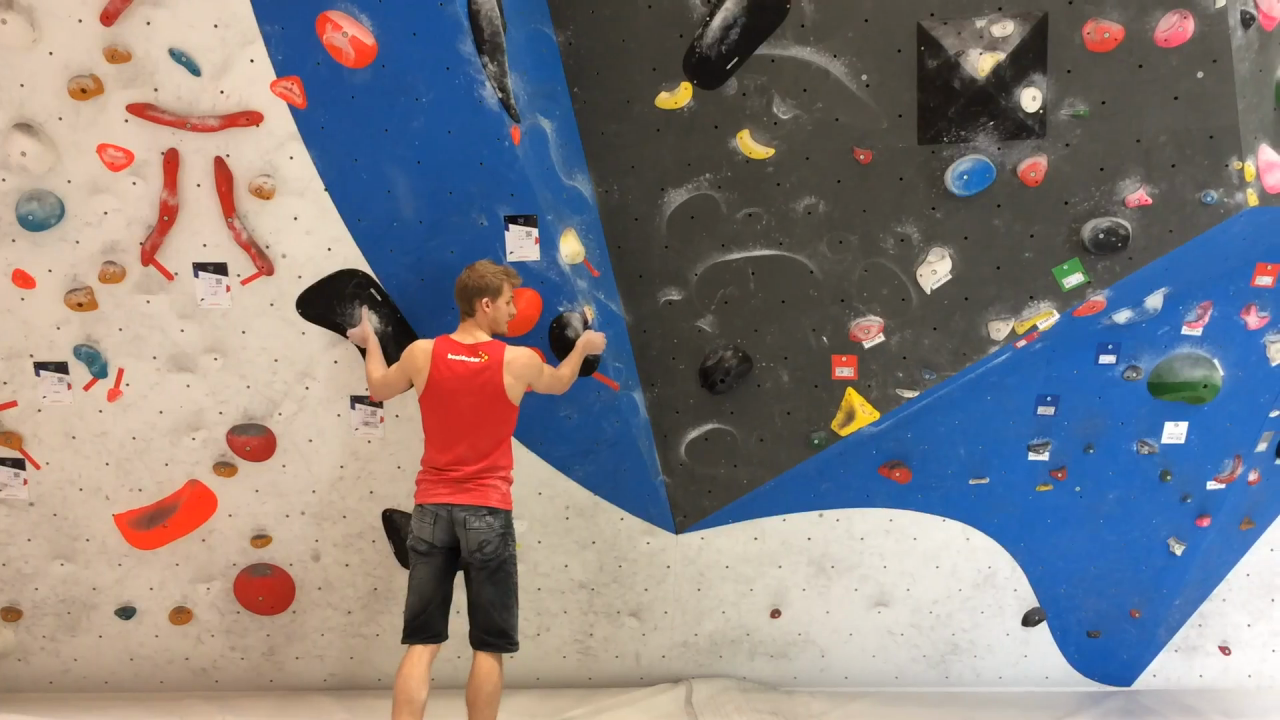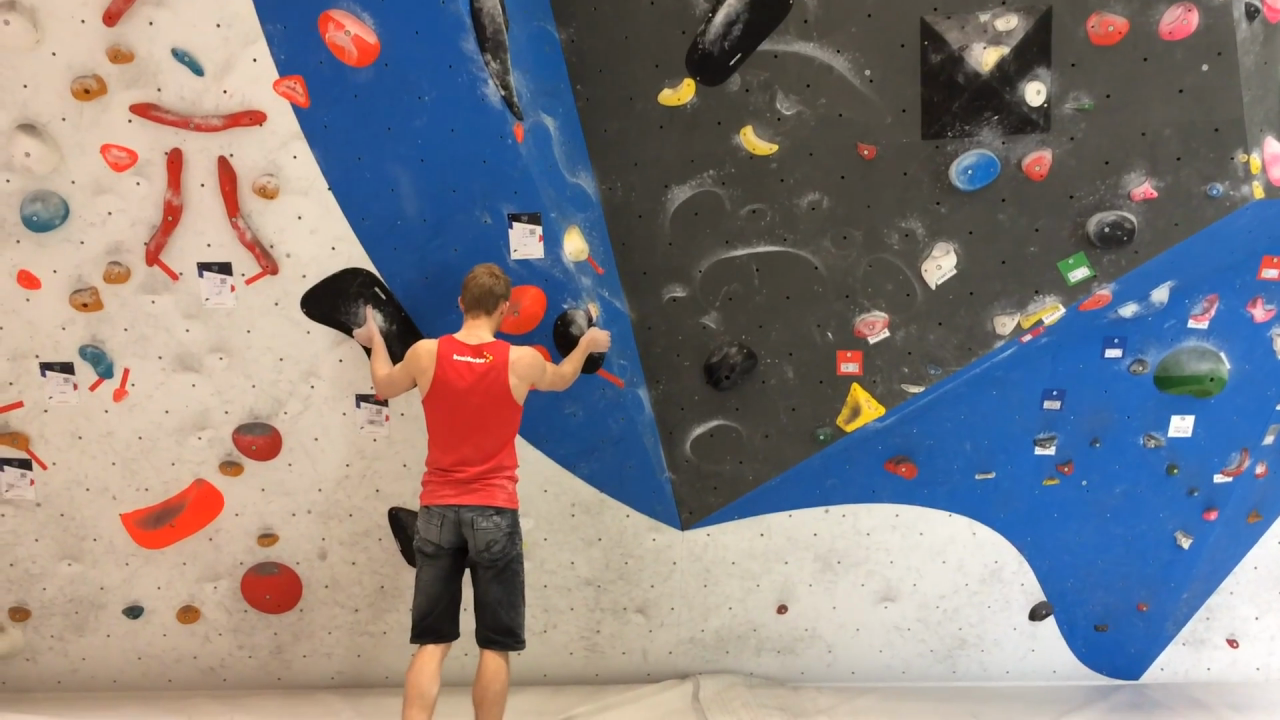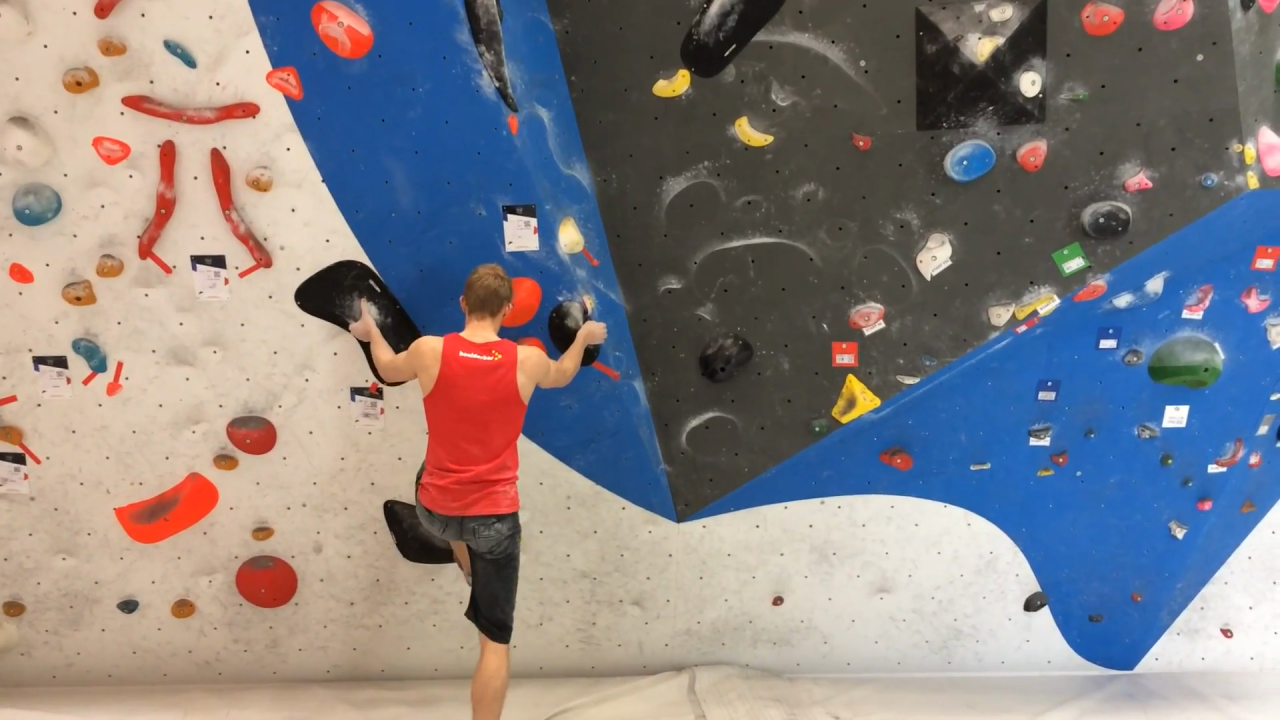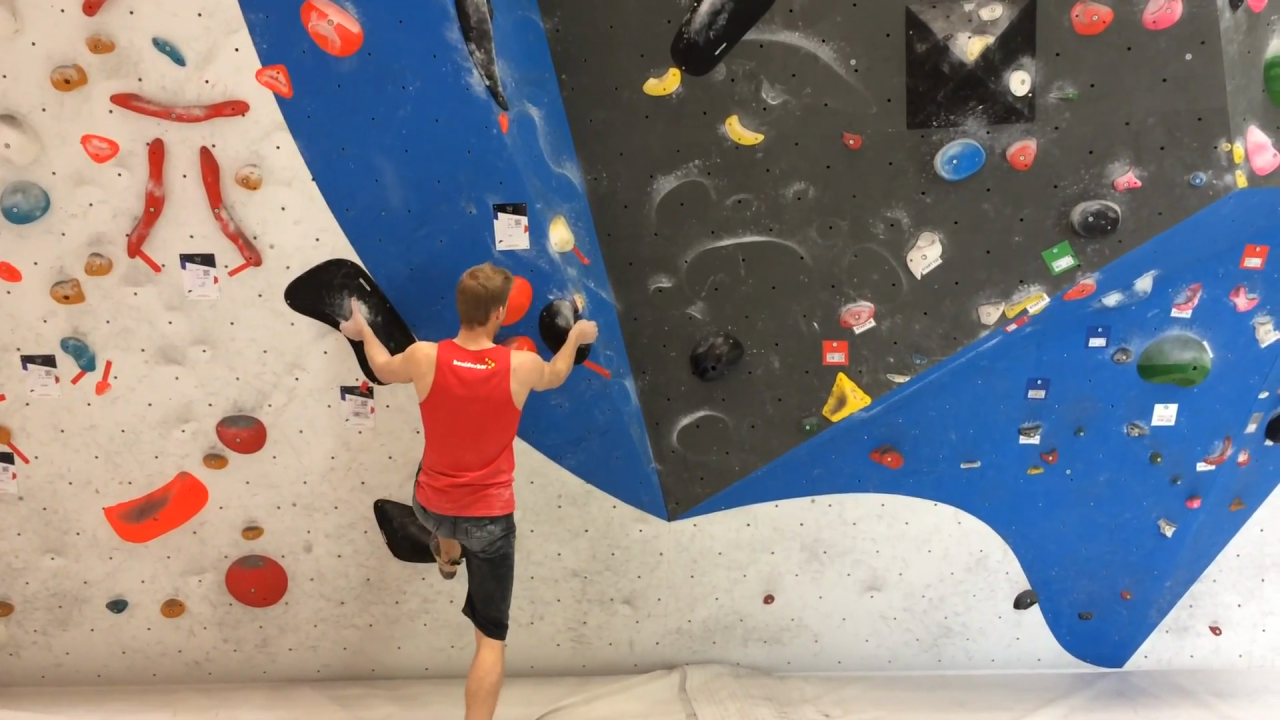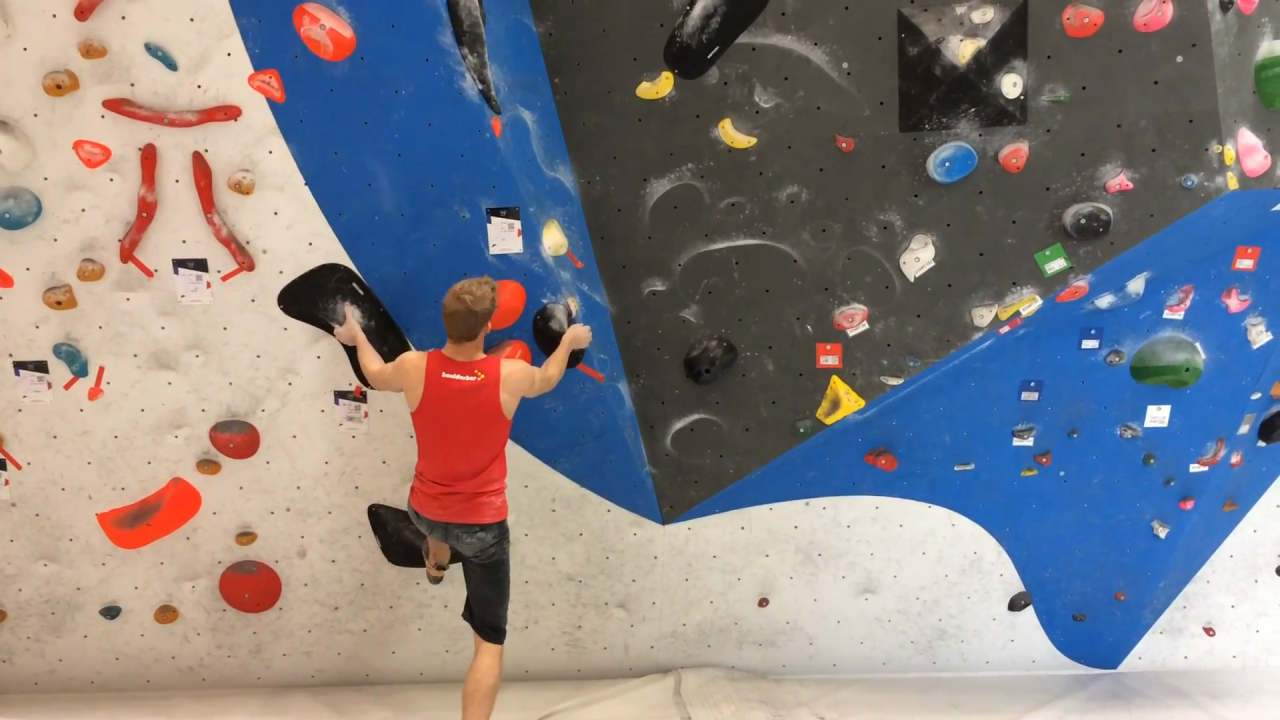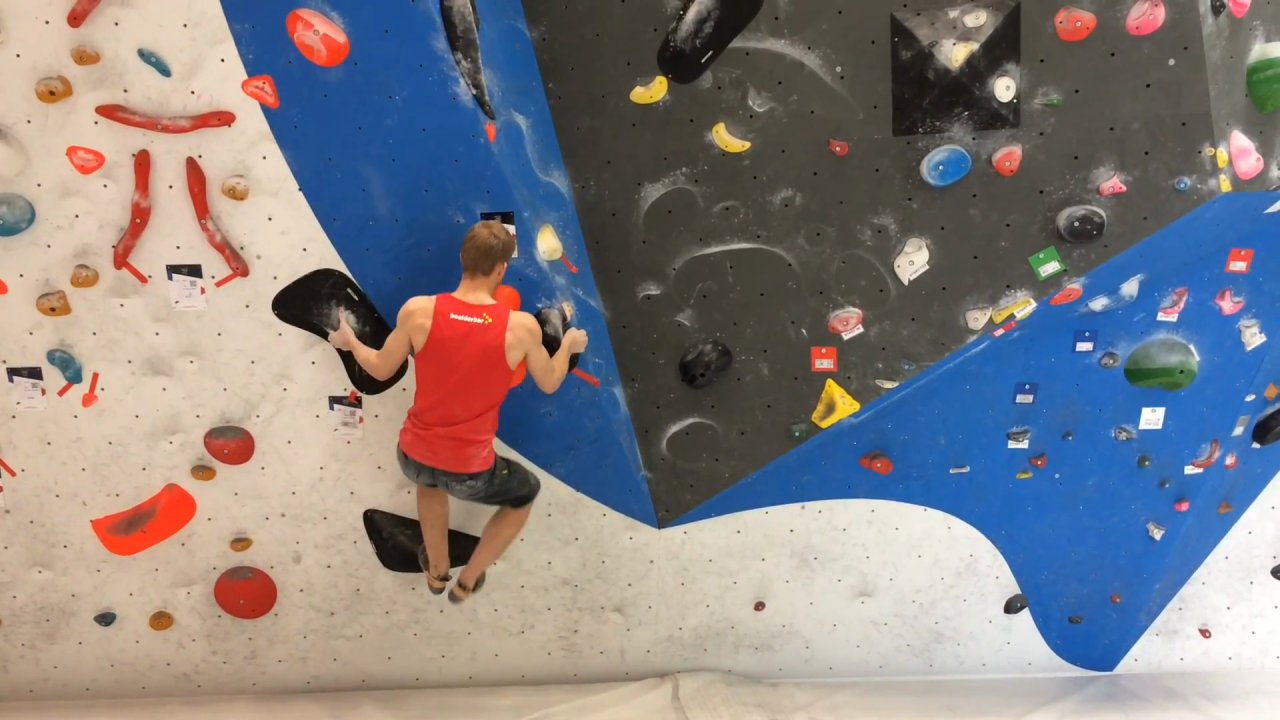
dt=0.7s
person 1, frame 1
left shoulder: (422, 354)
right shoulder: (519, 361)
left elbow: (379, 388)
right elbow: (560, 382)
left wrist: (369, 340)
right wrist: (583, 346)
left hip: (432, 510)
right hip: (487, 512)
left knee: (421, 643)
right knee: (489, 647)
person 1, frame 2
left shoulder: (425, 353)
right shoulder: (522, 360)
left elbow: (384, 385)
right elbow: (561, 378)
left wrist: (374, 339)
right wrist: (586, 344)
left hip: (437, 510)
right hip: (493, 511)
left knee: (431, 642)
right knee: (495, 645)
person 1, frame 3
left shoulder: (429, 351)
right shoulder: (528, 360)
left elbow: (388, 369)
right elbow: (563, 374)
left wrist: (370, 331)
right wrist: (584, 337)
left hip: (436, 508)
right hip: (495, 514)
right knee: (495, 639)
left ankle: (469, 569)
person 1, frame 4
left shoulder: (424, 357)
right shoulder: (521, 366)
left elbow: (383, 369)
right elbow: (556, 374)
left wrist: (363, 331)
right wrist: (576, 337)
left hip: (432, 508)
right hip: (490, 517)
right knee: (491, 638)
left ankle: (448, 555)
person 1, frame 5
left shoulder: (412, 368)
right shoulder: (511, 375)
left elbow: (376, 375)
right elbow: (547, 379)
left wrist: (356, 336)
right wrist: (569, 341)
left hip: (425, 511)
right hip: (483, 523)
right knee: (489, 642)
left ankle: (437, 560)
person 1, frame 6
left shoulder: (417, 312)
right shoulder: (521, 327)
left elbow: (381, 368)
right elbow: (549, 383)
left wrist: (349, 341)
right wrist: (570, 344)
left hip: (414, 456)
right hip: (470, 470)
left knee: (431, 479)
right knee: (524, 495)
left ankle: (437, 572)
right ankle: (466, 581)
